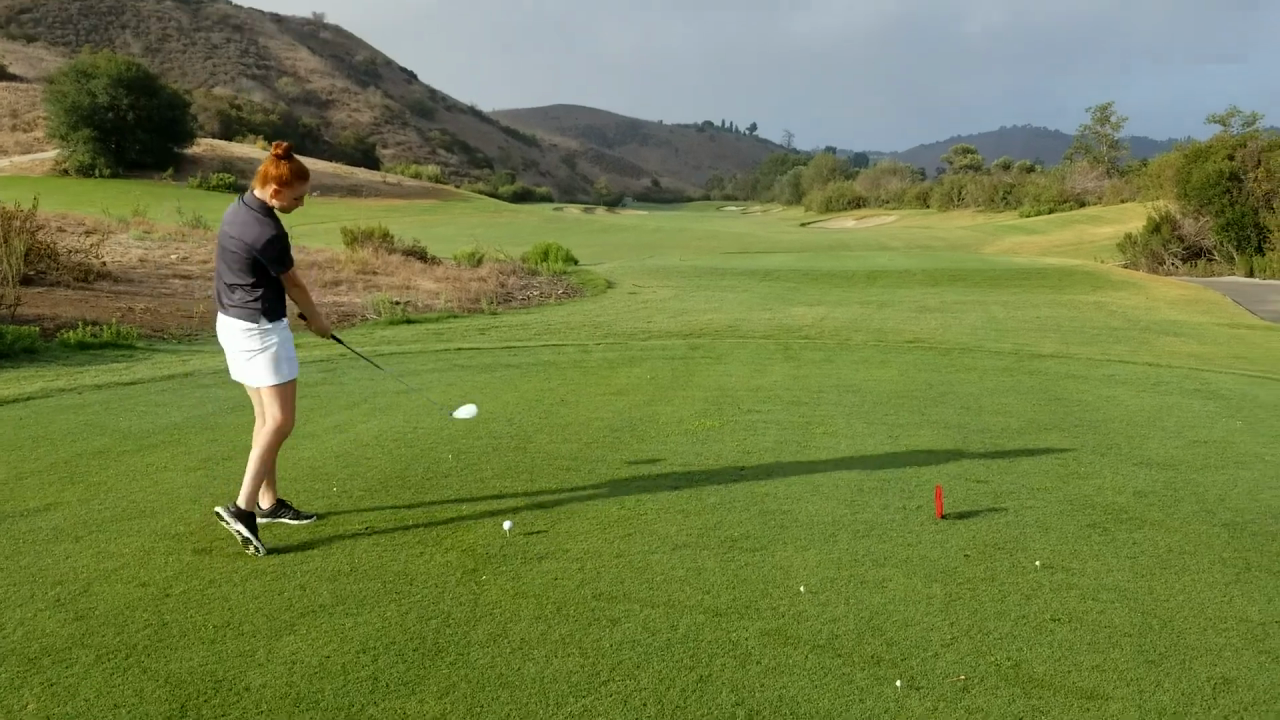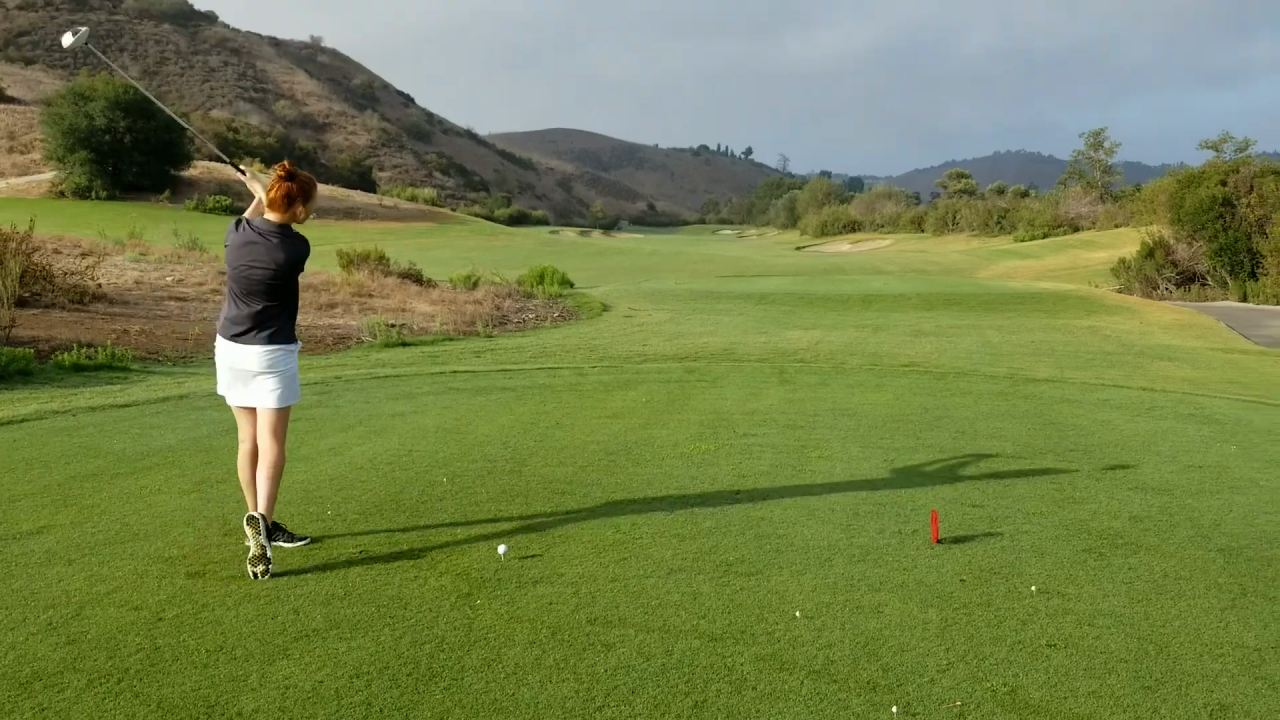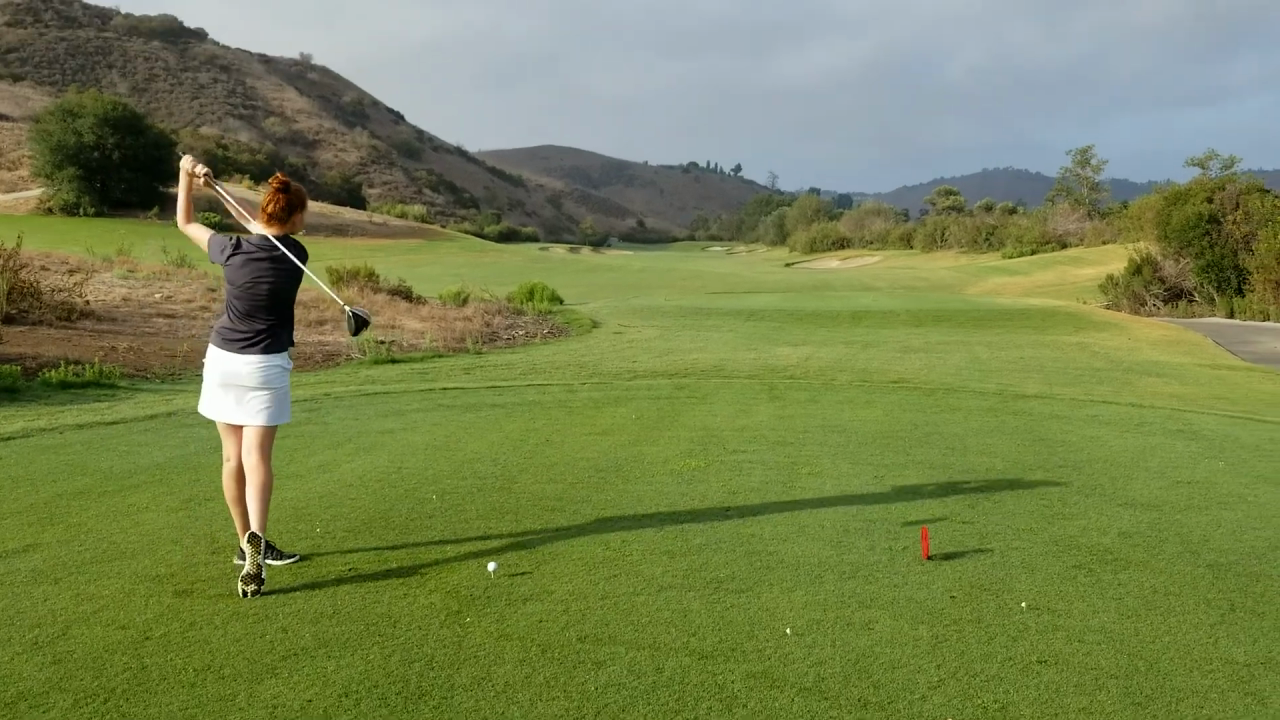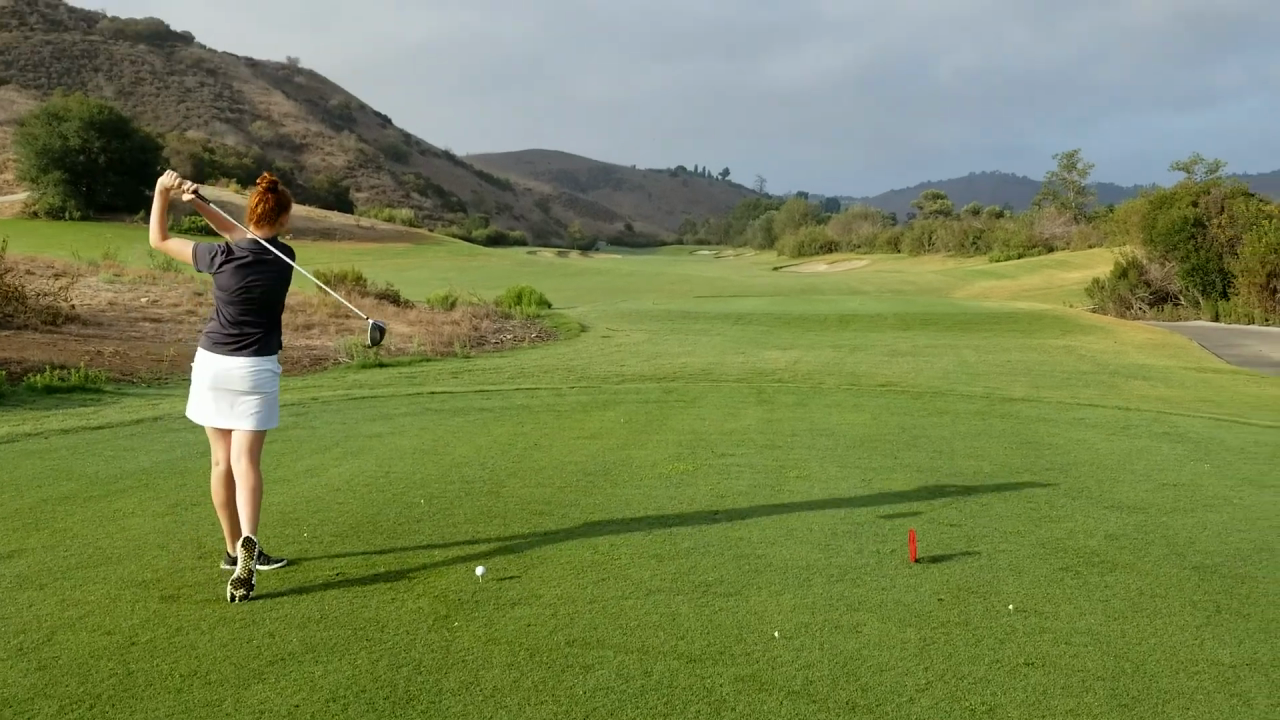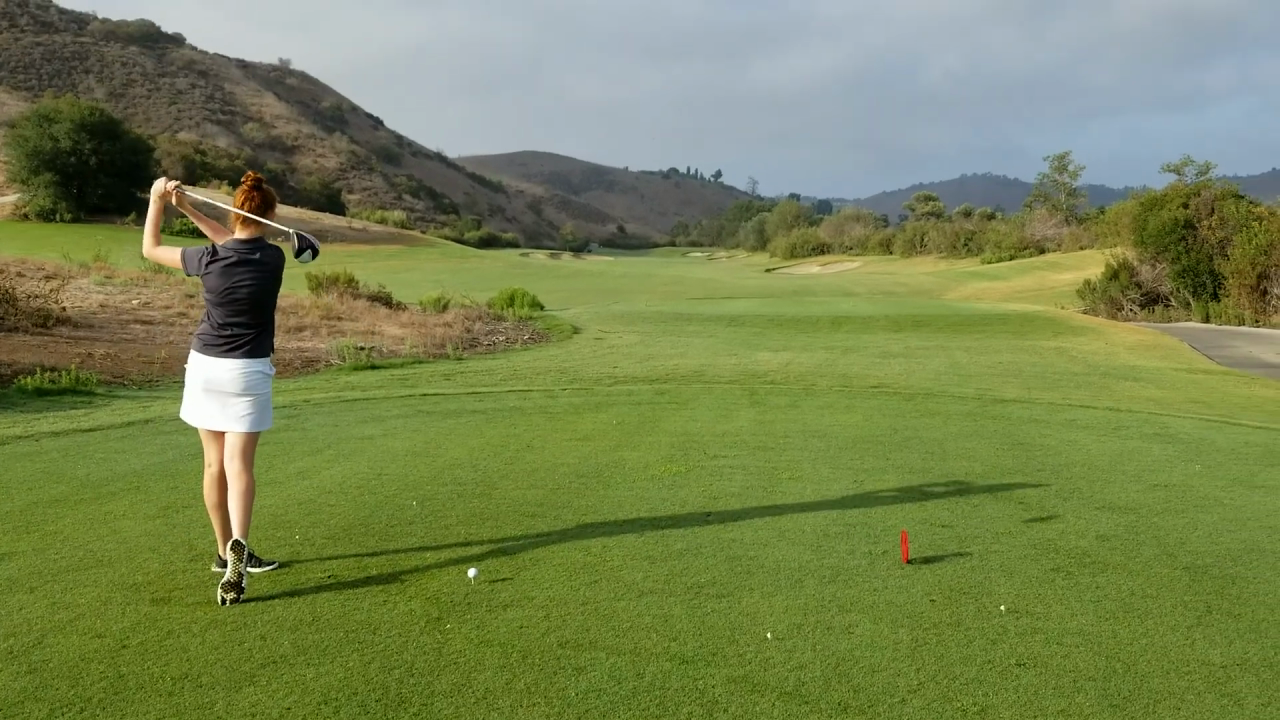
dt=0.2s
person 1, frame 1
left shoulder: (239, 204)
right shoulder: (270, 235)
right elbow: (294, 287)
right wrist: (315, 318)
left hip: (231, 323)
right hip: (261, 329)
left knee: (270, 414)
right knee: (280, 420)
left ankle: (268, 501)
right ankle: (241, 505)
person 1, frame 2
left shoulder: (236, 234)
right shoulder: (296, 247)
left wrist: (257, 187)
right wrist: (255, 185)
left hip: (230, 346)
right hip: (272, 353)
left knee: (249, 440)
right knee: (271, 442)
left ankle: (262, 523)
right ankle: (261, 519)
person 1, frame 3
left shoulder: (231, 251)
right shoulder: (297, 255)
left elbow: (184, 222)
right elbow: (263, 233)
left wrist: (188, 176)
left hip: (223, 360)
right hip: (267, 366)
left knee: (233, 457)
right knee: (256, 458)
left ankle: (248, 543)
right ankle: (255, 539)
person 1, frame 4
left shoulder: (222, 259)
right shoulder: (283, 259)
left elbow: (158, 240)
right elbow: (240, 238)
left wrist: (162, 191)
right wrist: (198, 202)
left hip: (213, 364)
right hip: (256, 370)
left knee: (221, 462)
right knee: (246, 462)
left ankle: (234, 549)
right ankle: (247, 542)
person 1, frame 5
left shoulder: (209, 260)
right shoulder: (273, 259)
left elbow: (151, 249)
left wrist: (158, 199)
right wrist: (188, 208)
left hip: (205, 366)
right hip: (249, 372)
left knee: (214, 464)
right knee: (238, 465)
left ankle: (225, 550)
right ankle: (236, 546)
